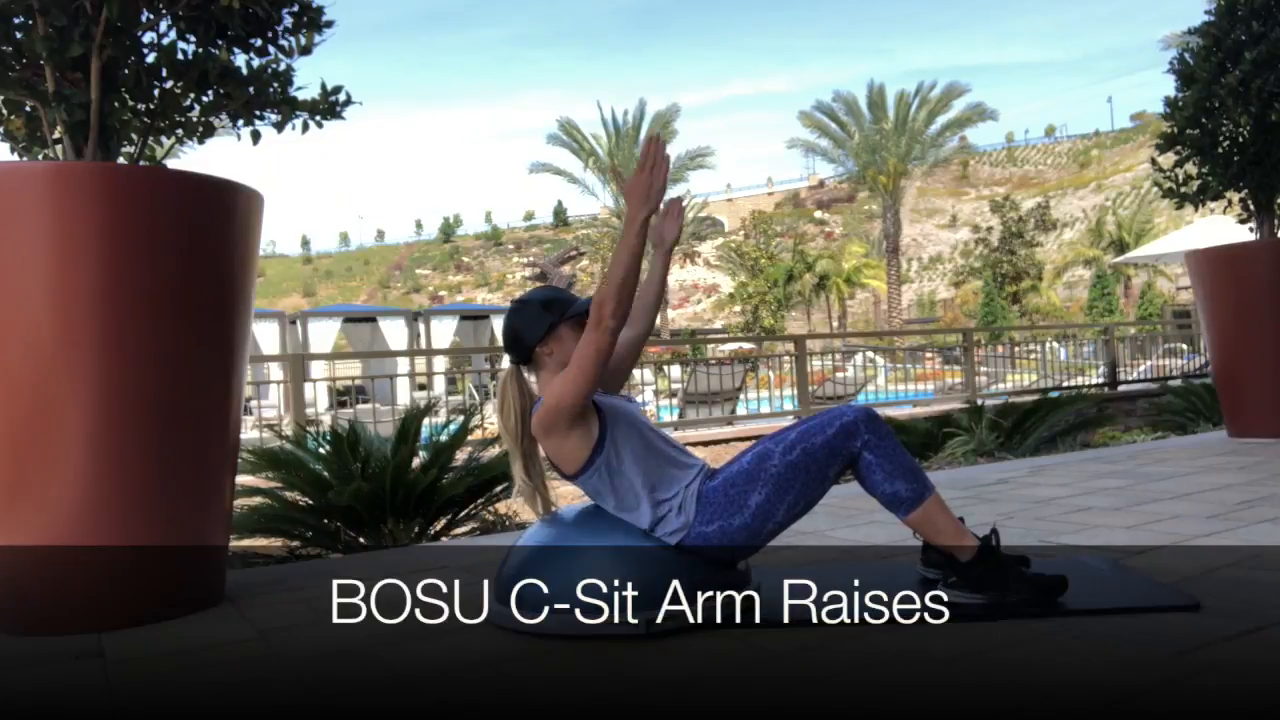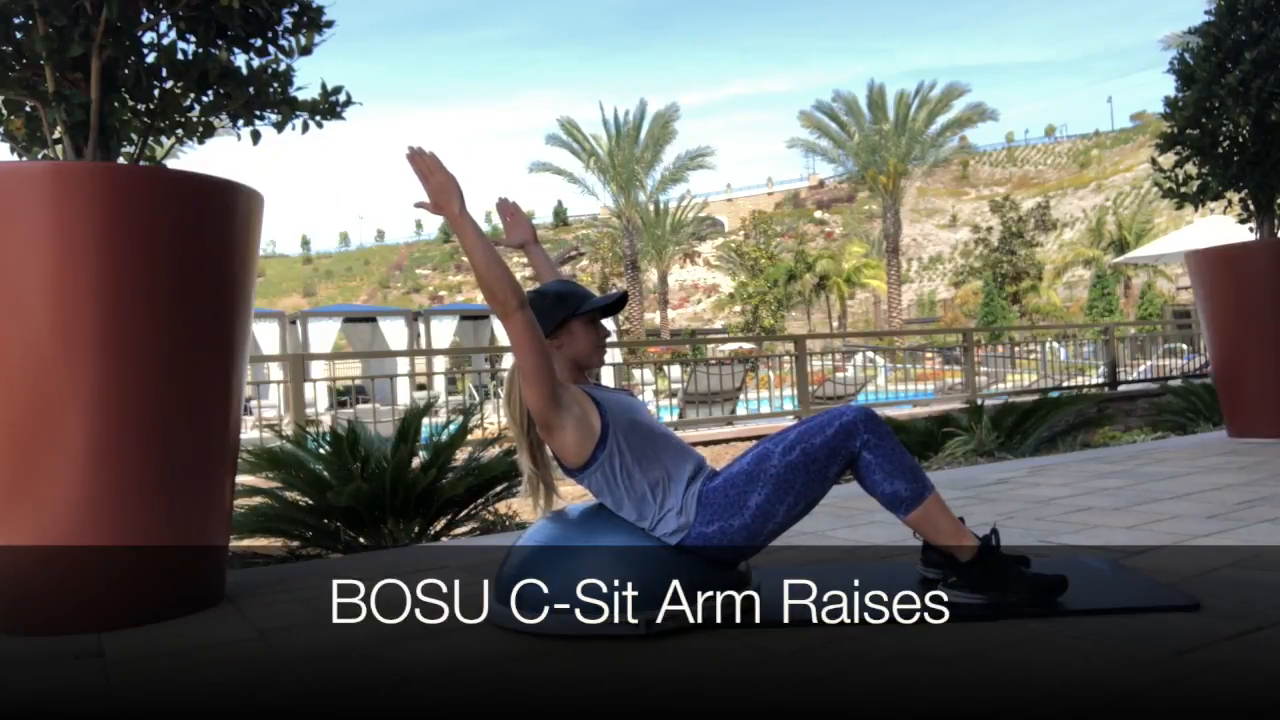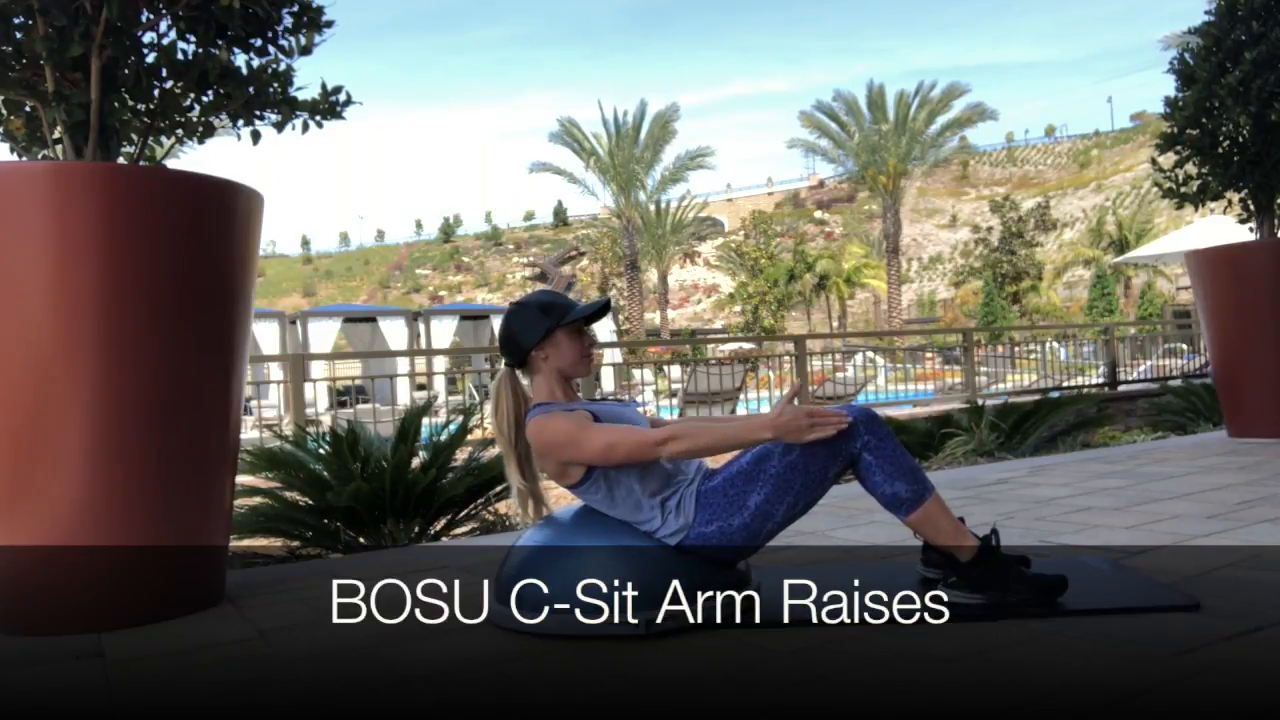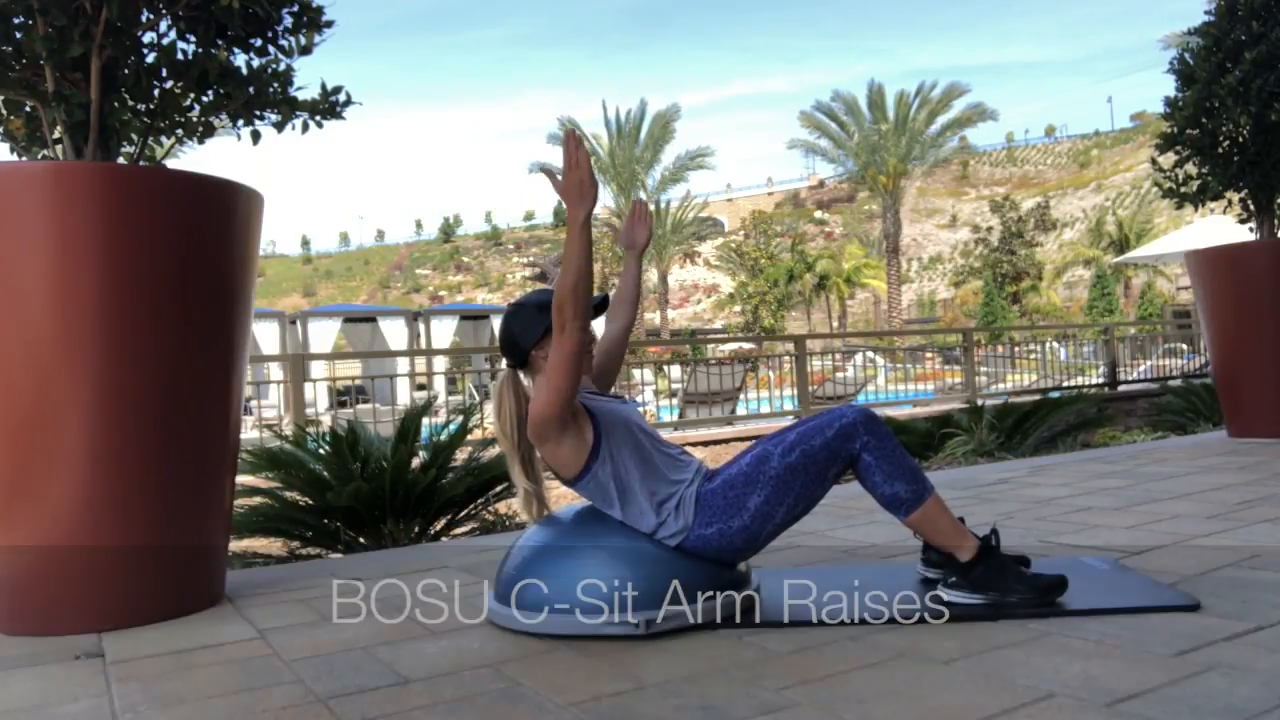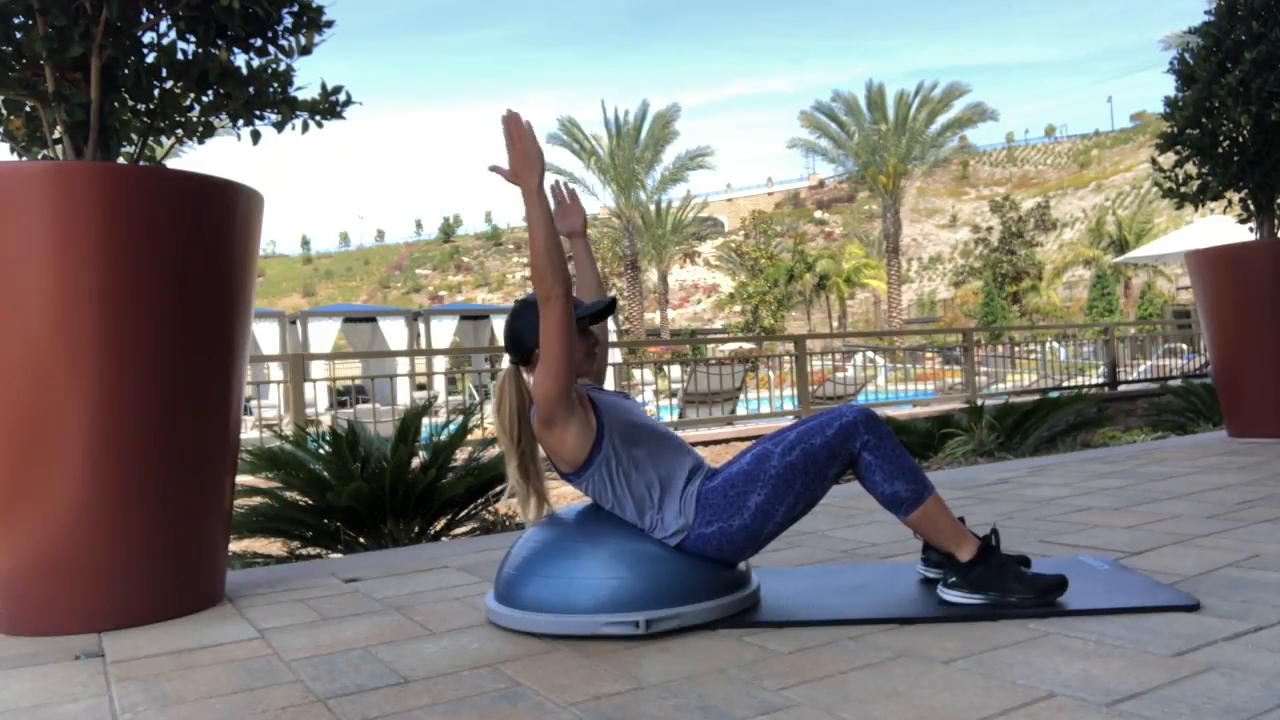
dt=1s
person 1, frame 1
left shoulder: (589, 396)
right shoulder: (555, 414)
left elbow: (638, 326)
right elbow: (605, 320)
left wrist: (661, 248)
right wrist: (636, 211)
left hip: (707, 506)
right hip: (700, 524)
left knee: (853, 427)
right knee: (856, 427)
left ankle: (954, 550)
right ankle: (973, 562)
person 1, frame 2
left shoulder: (580, 394)
right shoulder: (554, 408)
left elbow: (560, 309)
right elbow: (514, 311)
left wrist: (531, 246)
right wrist: (456, 213)
left hip: (710, 505)
right hip: (707, 523)
left knee: (851, 428)
right knee: (857, 427)
left ankle: (955, 552)
right ankle: (972, 563)
person 1, frame 3
left shoulder: (576, 412)
right shoulder: (548, 430)
left elbow: (676, 425)
right elbow: (662, 444)
left wrist: (763, 421)
right wrist: (768, 429)
left hip: (707, 501)
right hip: (704, 521)
left knee: (854, 427)
right knee: (858, 430)
left ankle: (951, 551)
right ankle: (973, 565)
person 1, frame 4
left shoulder: (582, 397)
right shoulder: (550, 419)
left elbow: (619, 326)
right elbow: (569, 321)
left wrist: (634, 255)
right wrist: (579, 215)
left hip: (709, 500)
right hip: (705, 524)
left knee: (851, 427)
right knee: (857, 429)
left ankle: (951, 551)
right ankle: (975, 566)
person 1, frame 5
left shoulder: (580, 394)
right shoulder: (554, 409)
left elbow: (590, 307)
right elbow: (553, 303)
left wrist: (577, 233)
right wrist: (529, 188)
left hip: (709, 503)
right hip: (707, 524)
left knee: (852, 427)
right knee: (856, 428)
left ankle: (952, 550)
right ankle: (975, 566)
